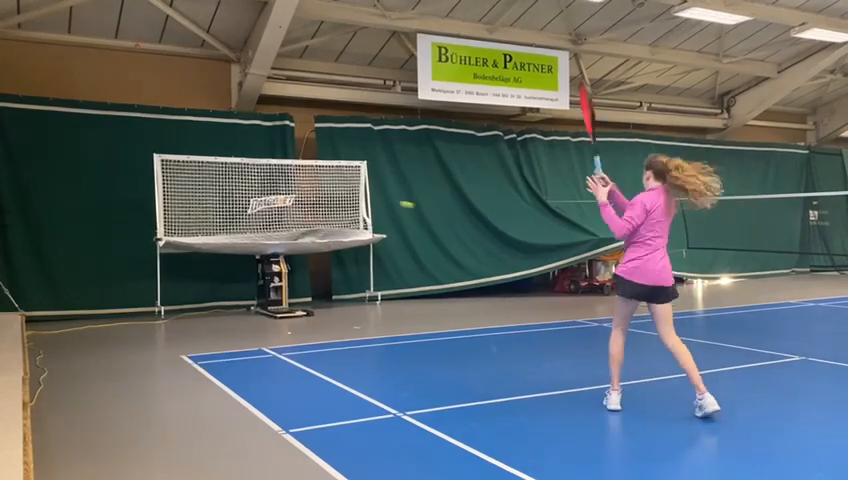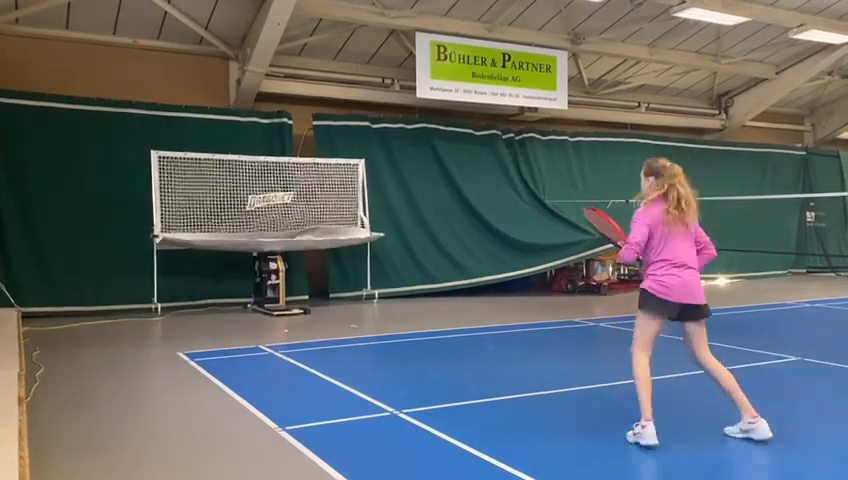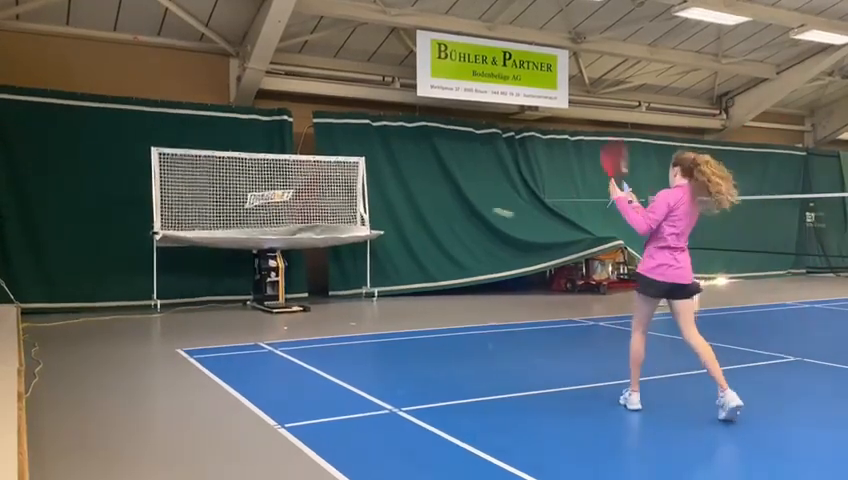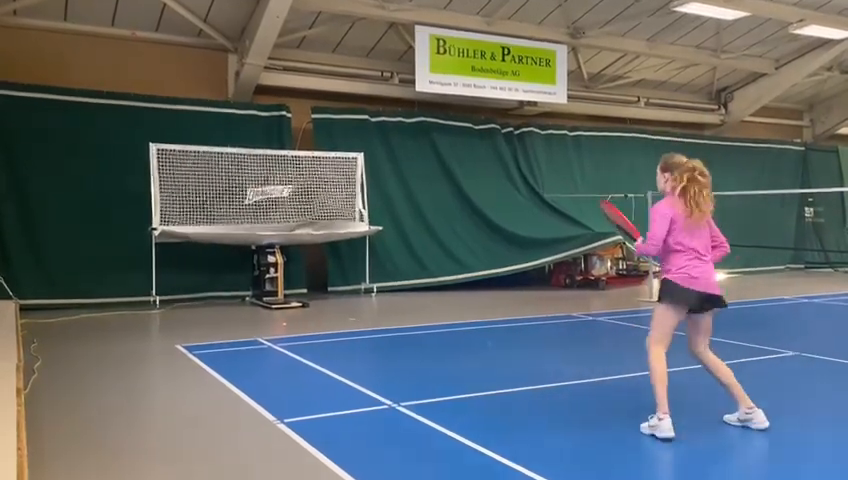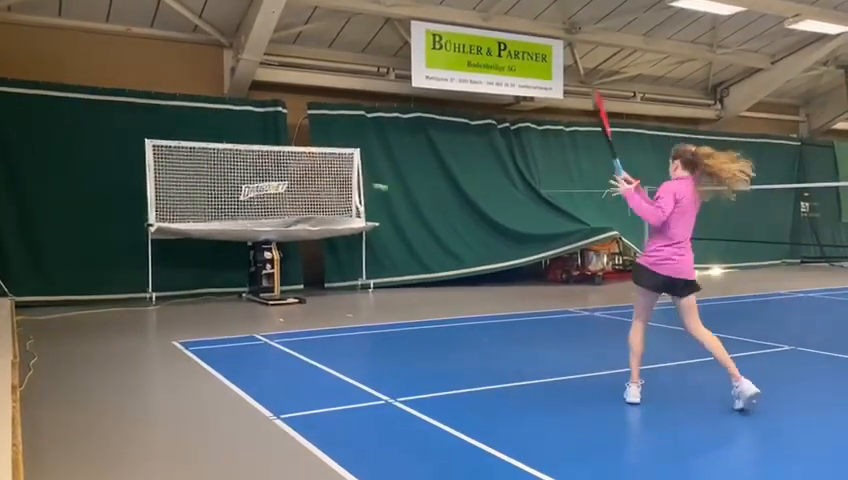
dt=1s
person 1, frame 1
left shoulder: (645, 200)
right shoulder: (665, 199)
left elbow: (620, 231)
right elbow: (630, 208)
left wrist: (603, 201)
right wrist: (610, 188)
left hip: (634, 274)
right hip: (661, 277)
left knee: (618, 331)
right knee: (670, 337)
left ankle: (614, 393)
right ankle: (703, 394)
person 1, frame 2
left shoulder: (644, 214)
right shoulder: (687, 213)
left elbow: (629, 256)
right elbow: (708, 252)
left wrist: (621, 253)
left hip: (660, 290)
right hip: (692, 291)
left knee: (639, 353)
right knee: (704, 358)
left ankle: (646, 426)
right ankle: (752, 419)
person 1, frame 3
left shoulder: (667, 196)
right shoulder: (693, 198)
left elbow: (643, 228)
left wrist: (622, 204)
right wrist: (634, 204)
left hip: (654, 273)
right hip: (682, 276)
left knee: (638, 331)
right knee: (692, 335)
left ankle: (633, 393)
right ankle: (726, 393)
person 1, frame 4
left shoulder: (662, 207)
right shoulder: (700, 208)
left elbow: (652, 249)
right elbow: (722, 247)
left wrist: (639, 246)
left hip: (681, 283)
right hip: (708, 286)
left knee: (655, 347)
right knee: (700, 350)
left ankle: (662, 419)
right ankle: (750, 411)
person 1, frame 5
left shoulder: (672, 187)
right shoulder: (694, 189)
left elbow: (654, 219)
left wrist: (628, 193)
right wrist: (637, 190)
left hip: (656, 265)
right hip: (682, 269)
left knee: (639, 322)
right knee: (696, 328)
left ankle: (634, 385)
right ankle: (740, 381)
